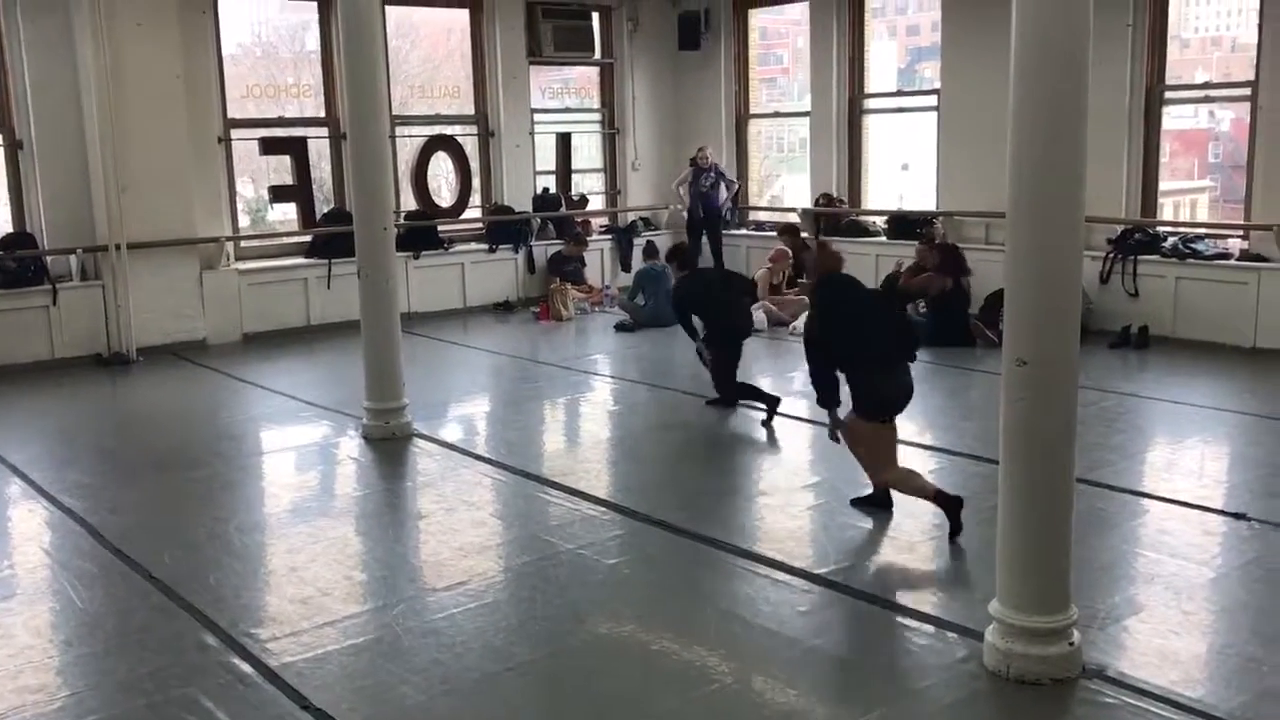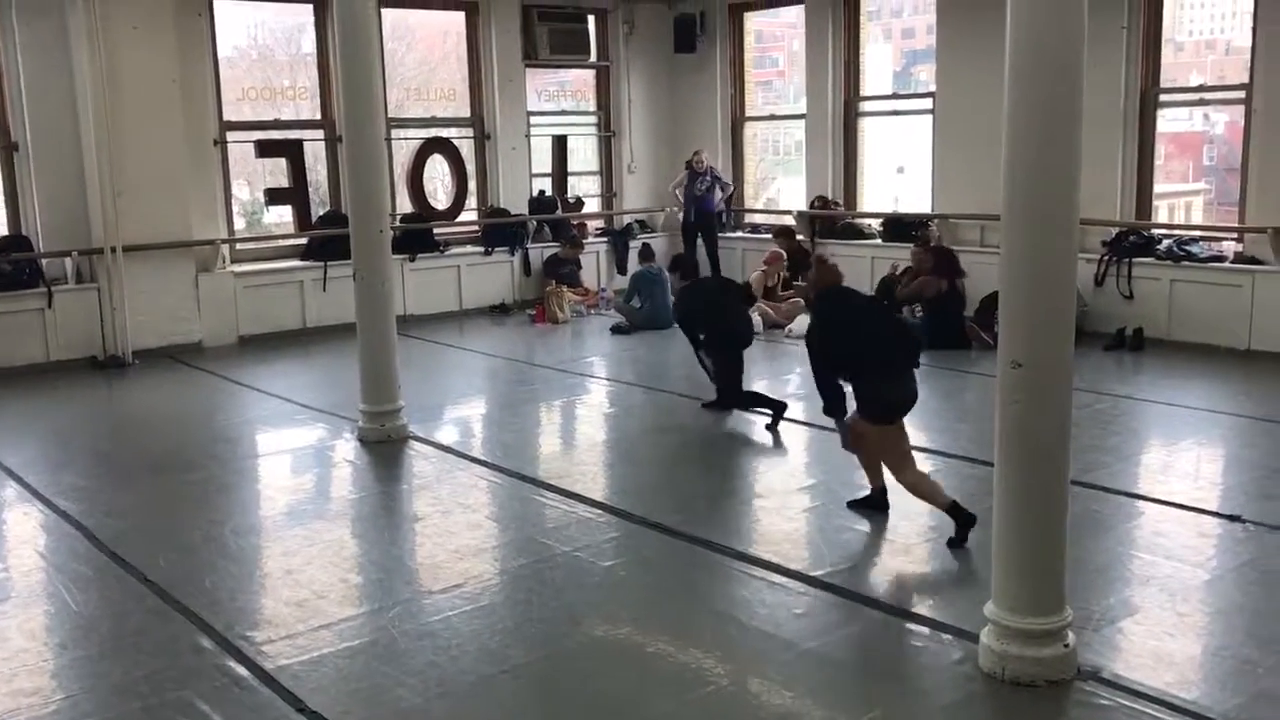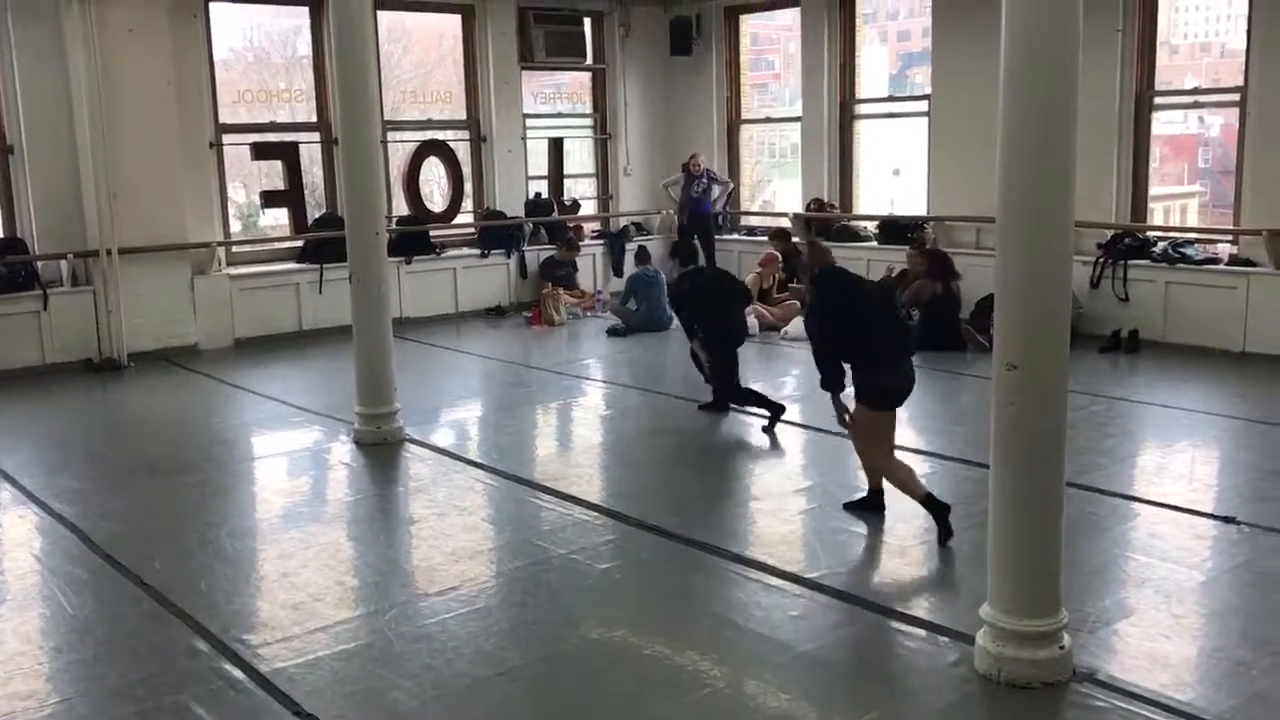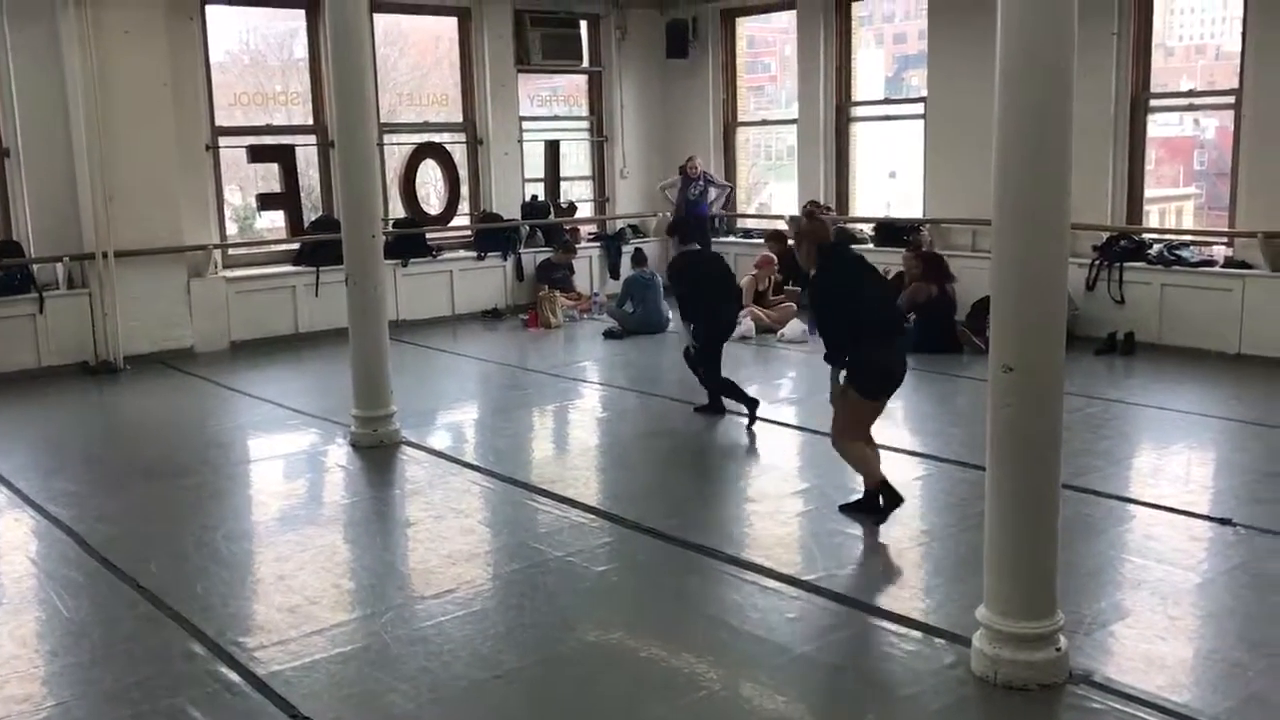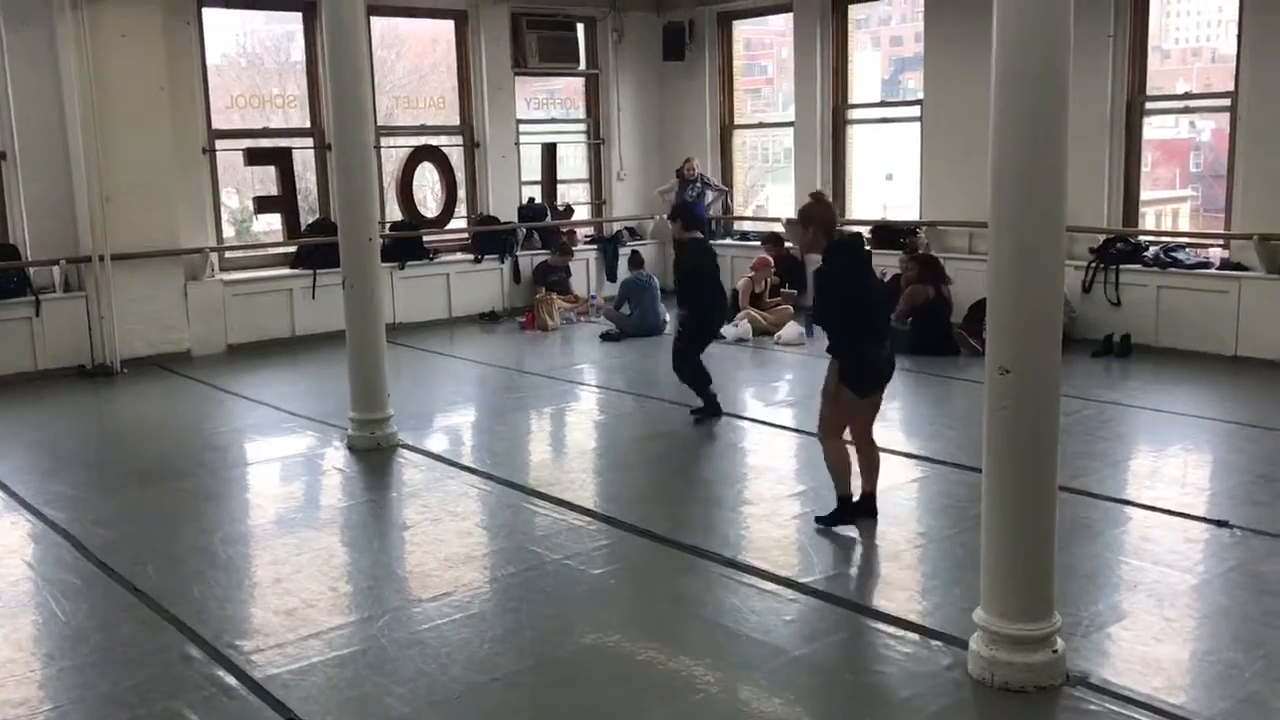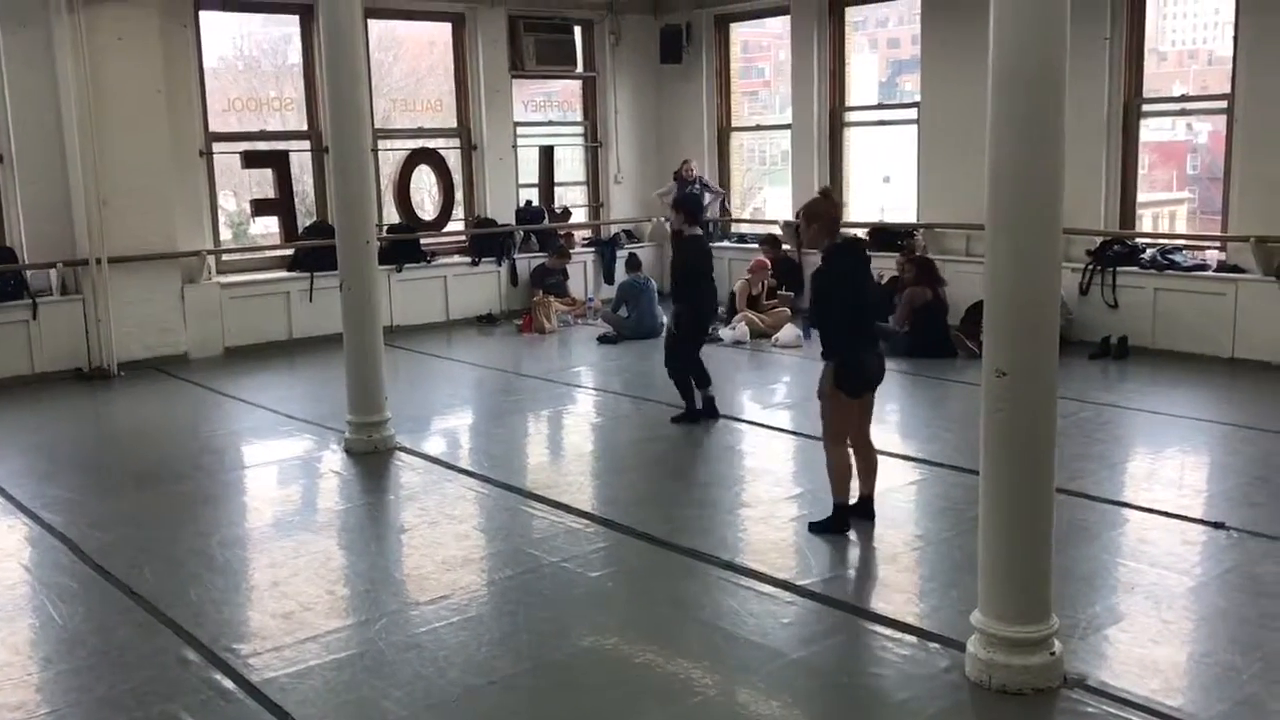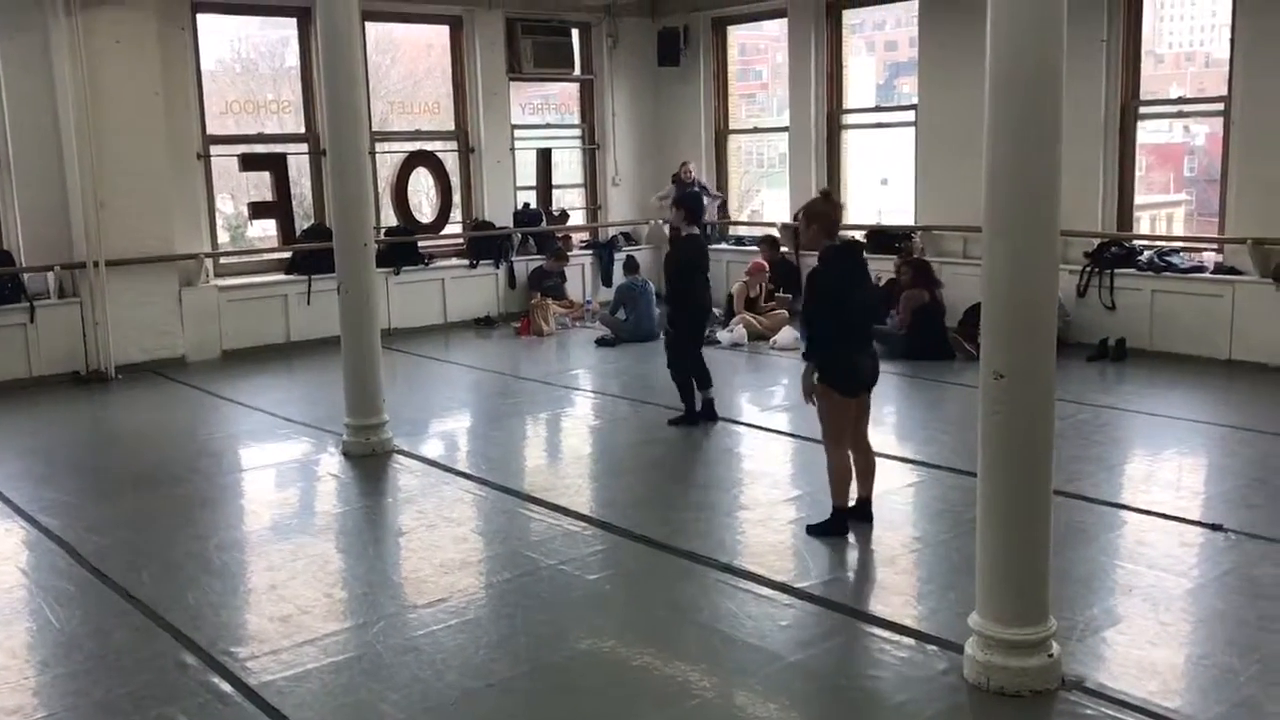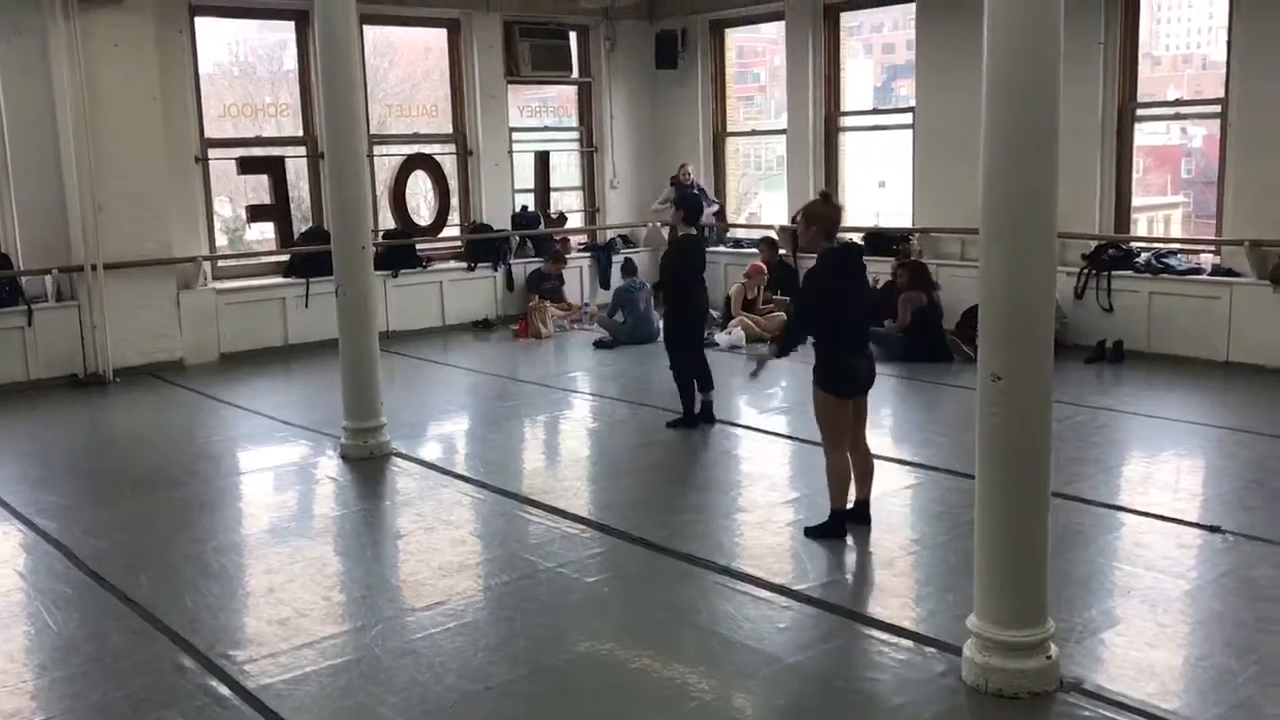
dt=0.1s
person 1, frame 1
left shoulder: (818, 318)
right shoulder: (870, 297)
left elbow: (822, 370)
right elbow: (906, 332)
left wrist: (832, 415)
right wrist: (898, 361)
left hip: (872, 387)
right hip: (900, 379)
left knee: (887, 468)
right knee: (851, 428)
left ankle: (948, 502)
right ankle: (880, 494)
person 1, frame 2
left shoulder: (819, 330)
right shoulder: (869, 306)
left elbow: (827, 381)
right elbow: (910, 339)
left wrist: (840, 425)
right wrist: (890, 381)
left hip: (878, 393)
right hip: (904, 384)
left knee: (905, 471)
right knee: (858, 431)
left ankle: (959, 514)
right ankle: (877, 496)
person 1, frame 3
left shoulder: (818, 309)
right shoulder: (865, 289)
left elbow: (827, 359)
right elbow: (900, 327)
left wrist: (836, 401)
right wrist: (899, 355)
left hip: (879, 379)
right hip: (901, 371)
left knee: (880, 457)
right knee: (861, 432)
left ankle: (937, 508)
right ankle: (874, 497)
person 1, frame 4
left shoulder: (823, 281)
right shoulder: (857, 264)
left elbow: (833, 332)
right elbow: (892, 307)
left wrist: (835, 378)
right wrist: (891, 341)
left hip: (870, 362)
right hip: (893, 358)
left knee: (843, 438)
right knee: (860, 433)
left ankle: (886, 492)
right ankle: (871, 499)
person 1, frame 5
left shoulder: (831, 270)
right shoulder: (855, 257)
left elbow: (839, 325)
right elbow: (881, 306)
left wrist: (834, 370)
left hip: (859, 361)
right hip: (881, 356)
left knee: (830, 434)
right knee: (863, 435)
left ankle: (844, 506)
right ankle: (867, 502)
person 1, frame 6
left shoulder: (829, 271)
right shoulder: (855, 258)
left elbow: (832, 327)
left wrist: (827, 374)
left hip: (849, 364)
right hip: (871, 358)
left knee: (834, 442)
right knee: (860, 437)
left ankle: (839, 515)
right ankle: (865, 504)
person 1, frame 7
left shoulder: (823, 273)
right shoulder: (853, 261)
left elbow: (820, 327)
left wrist: (810, 369)
left hip: (839, 364)
right hip: (865, 359)
left knee: (835, 444)
right knee: (859, 440)
left ankle: (839, 518)
right ankle: (862, 506)
person 1, frame 8
left shoulder: (821, 274)
right shoulder: (850, 263)
left elbow: (802, 321)
left wrist: (773, 350)
left hip: (835, 366)
right hip: (861, 361)
left knee: (835, 447)
right knee: (856, 442)
left ankle: (836, 520)
right ankle: (861, 509)
person 2, frame 1
left shoulder: (679, 291)
right shoulder: (712, 273)
left elbow: (689, 327)
right elbow: (749, 287)
left wrist: (703, 347)
left hip: (726, 328)
right hip: (744, 320)
left knee: (725, 384)
right knee: (707, 344)
left ankle: (768, 401)
right ankle: (727, 395)
person 2, frame 2
left shoulder: (681, 303)
right shoulder: (713, 282)
left elbow: (695, 341)
right elbow: (748, 296)
left wrist: (708, 360)
left hip: (727, 337)
right hip: (744, 328)
left knee: (732, 394)
left ankle: (775, 406)
right ankle: (723, 397)
person 2, frame 3
left shoulder: (677, 288)
right shoulder: (714, 273)
left elbow: (688, 324)
right elbow: (744, 294)
left wrist: (697, 343)
left hip: (720, 333)
right hip: (738, 327)
left knee: (729, 389)
right knee: (698, 352)
left ankle: (771, 407)
right ankle: (719, 399)
person 2, frame 4
left shoulder: (677, 264)
right shoulder: (713, 258)
left elbow: (683, 298)
right elbow: (734, 290)
left wrist: (688, 331)
left hip: (710, 321)
right hip: (727, 317)
left knee: (709, 374)
right knee: (693, 355)
left ankle: (748, 402)
right ankle: (715, 402)
person 2, frame 5
left shoulder: (686, 249)
right shoulder: (704, 246)
left elbow: (684, 284)
left wrist: (682, 313)
left hip: (701, 313)
right hip: (715, 309)
left knee: (682, 362)
right knee: (689, 357)
left ankle: (710, 402)
right ankle: (711, 401)
person 2, frame 6
left shoulder: (687, 244)
right shoulder: (701, 242)
left elbow: (681, 281)
left wrist: (676, 311)
left hip: (692, 310)
right hip: (705, 307)
left knee: (673, 359)
right knee: (689, 356)
left ankle: (691, 409)
right ankle: (708, 405)
person 2, frame 7
left shoulder: (683, 245)
right shoulder: (698, 241)
left elbow: (678, 282)
left hip: (684, 309)
right hip: (701, 306)
left knee: (678, 361)
right knee: (693, 356)
left ankle: (690, 413)
right ankle: (708, 407)
person 2, frame 8
left shoulder: (680, 245)
right shoulder: (696, 242)
left elbow: (671, 280)
left hip: (681, 310)
right hip: (698, 307)
left knee: (680, 362)
right knee: (697, 357)
left ankle: (689, 415)
right ankle: (707, 410)
